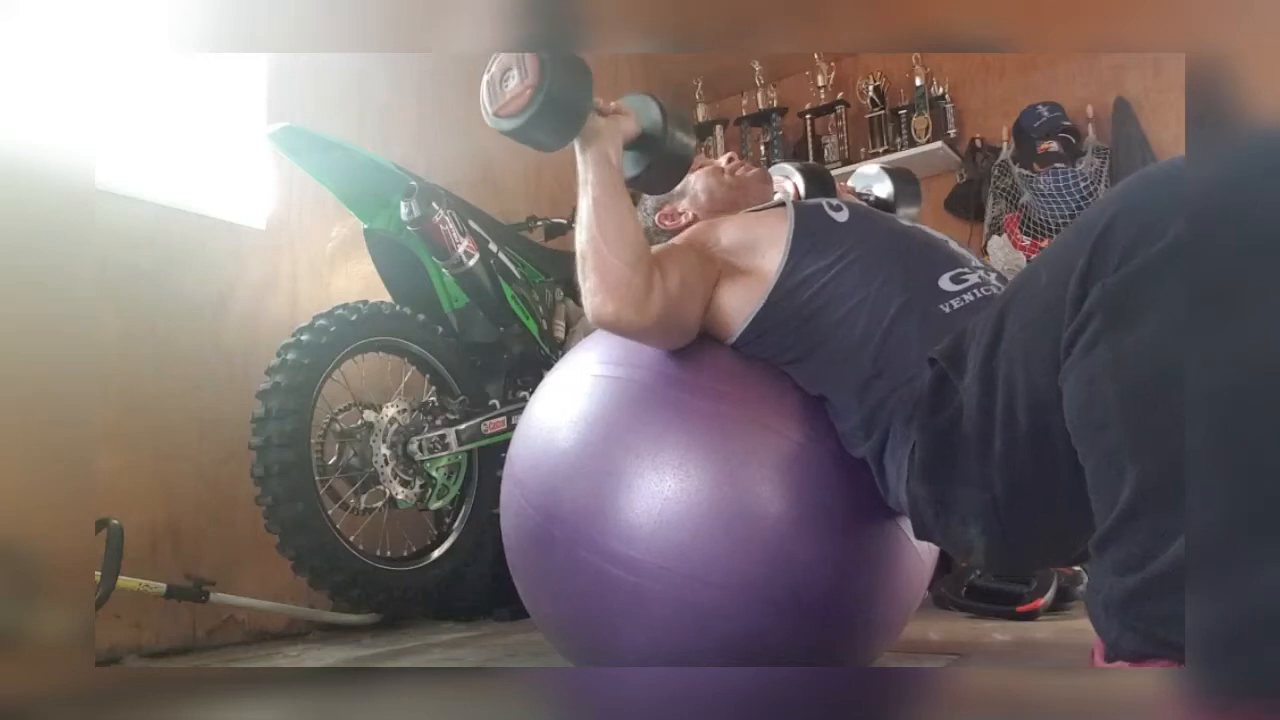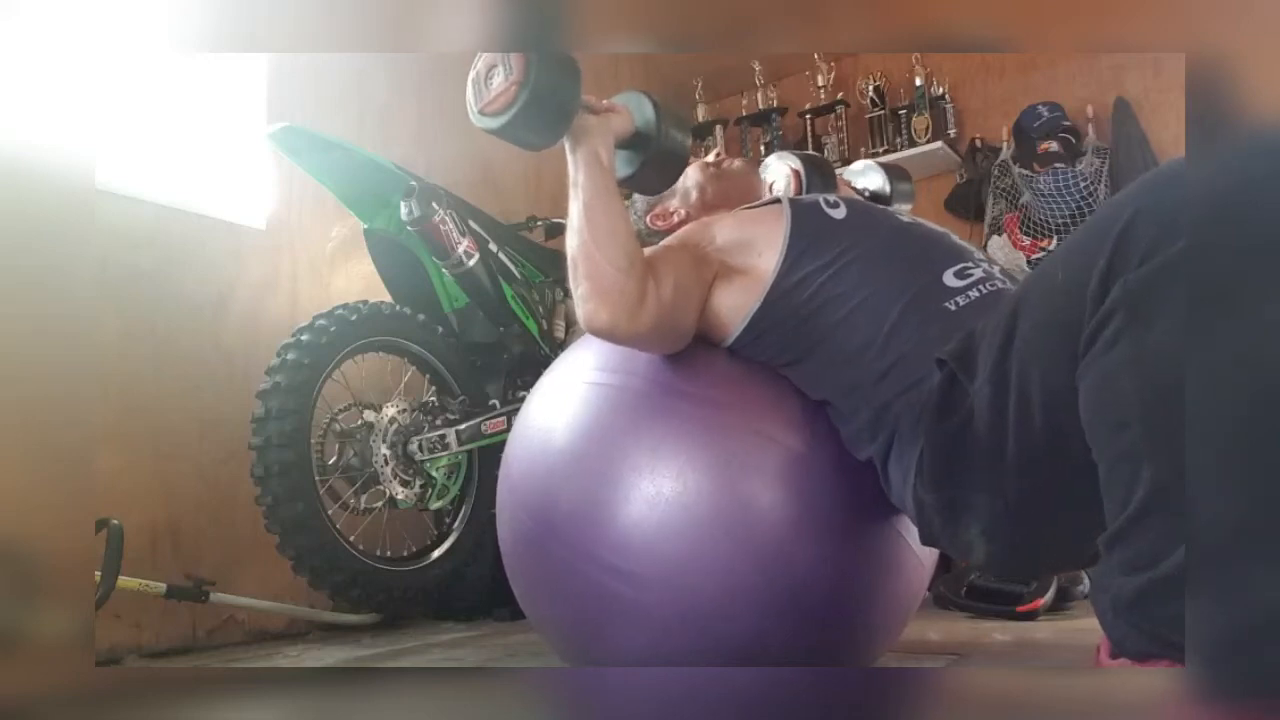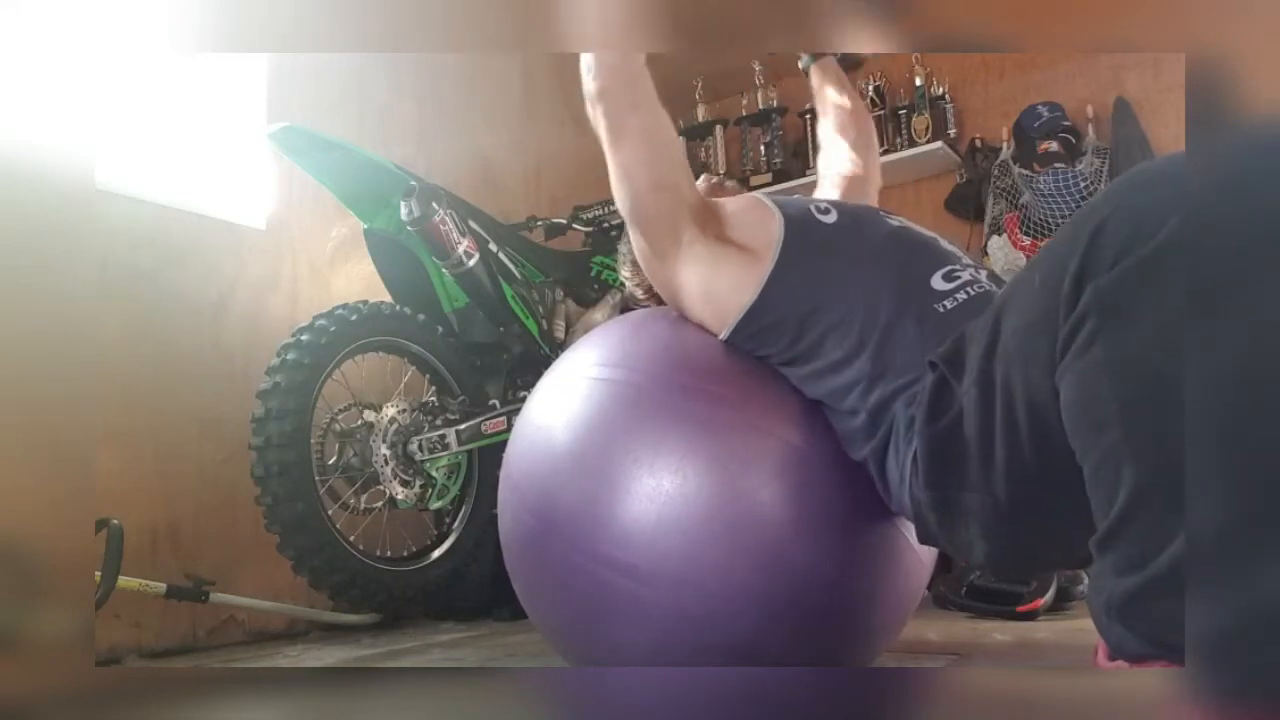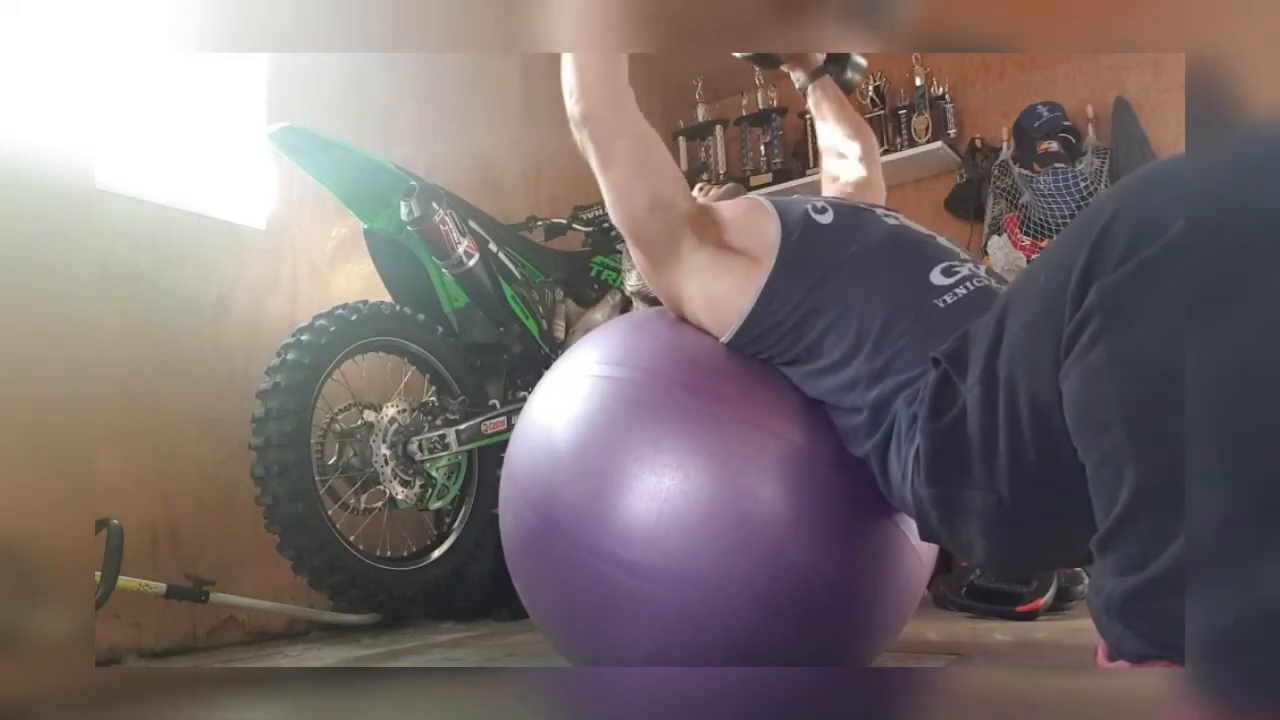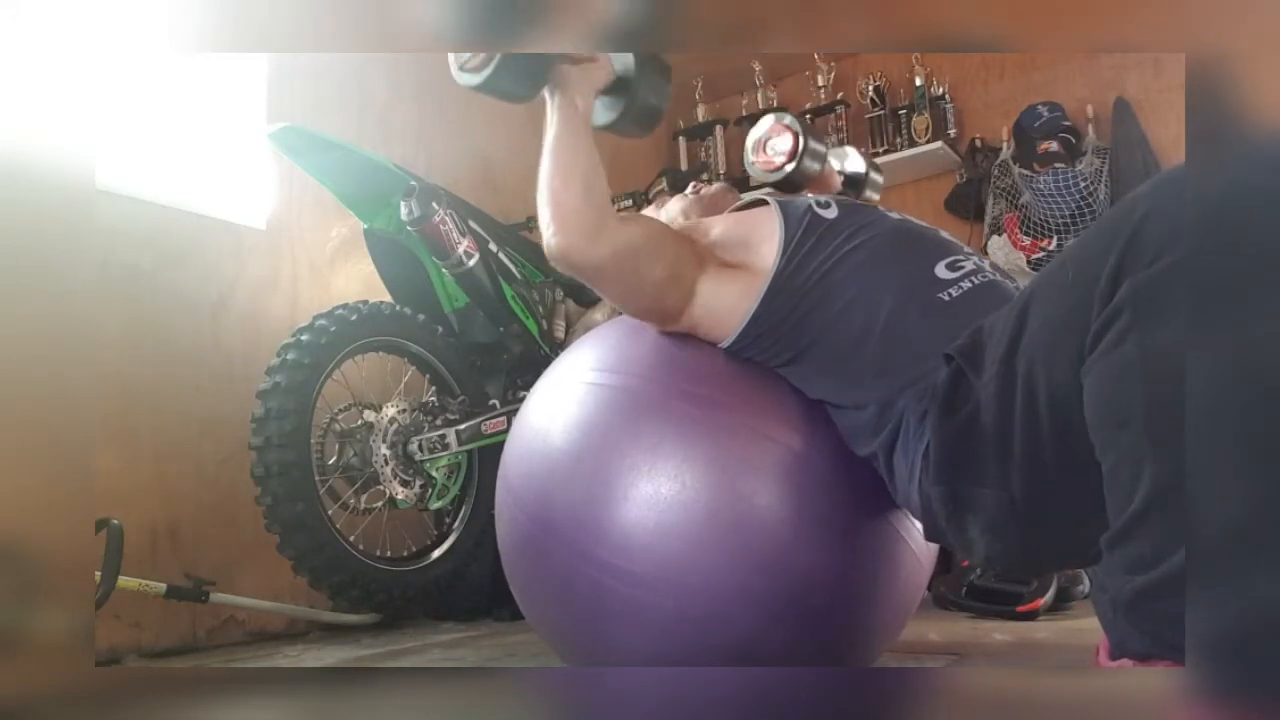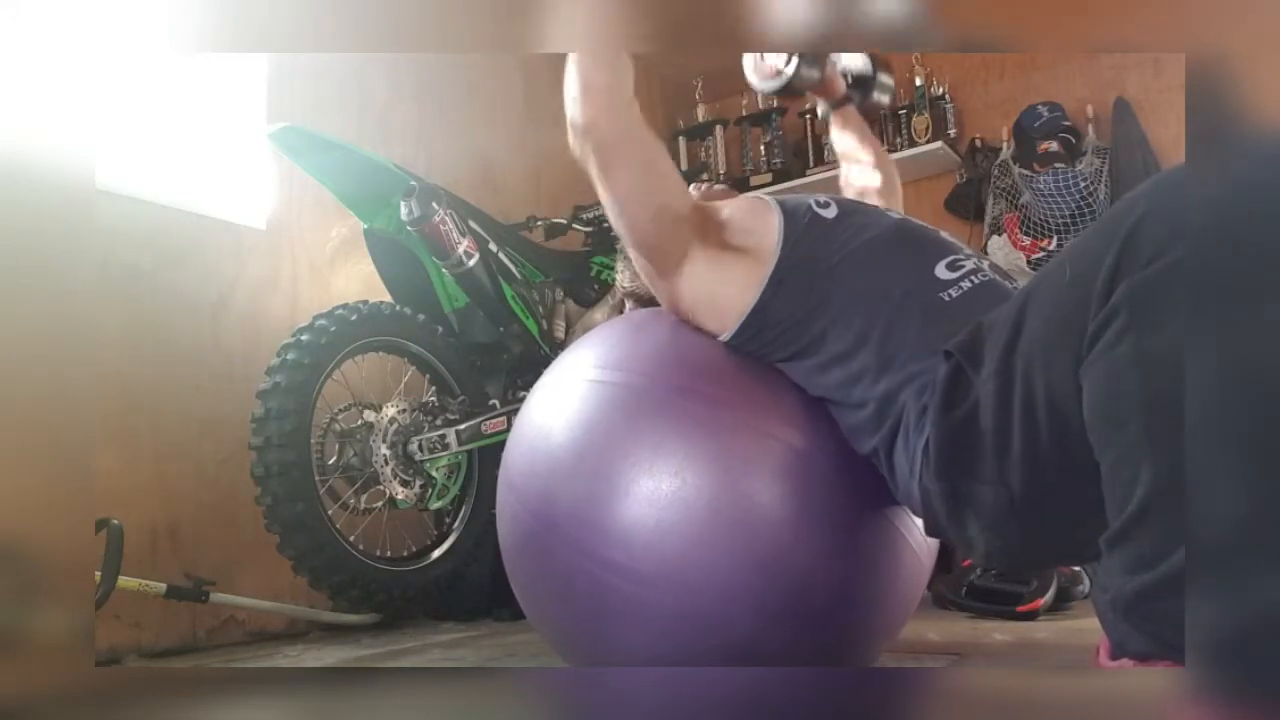
dt=0.7s
person 1, frame 1
left shoulder: (803, 235)
right shoulder: (707, 251)
right elbow: (621, 300)
left wrist: (855, 212)
right wrist: (598, 148)
right hip: (967, 431)
right knee: (1158, 214)
person 1, frame 2
left shoulder: (789, 238)
right shoulder: (698, 251)
right elbow: (614, 308)
left wrist: (851, 209)
right wrist: (590, 147)
right hip: (972, 421)
person 1, frame 3
left shoulder: (808, 222)
right shoulder: (689, 247)
left elbow: (851, 149)
right elbow: (615, 103)
left wrist: (818, 61)
right hip: (962, 435)
right ankle: (1153, 642)
person 1, frame 4
left shoulder: (799, 230)
right shoulder: (687, 252)
left elbow: (856, 156)
right elbow: (598, 116)
left wrist: (810, 73)
right hip: (963, 428)
right knee: (1162, 207)
person 1, frame 5
left shoulder: (782, 232)
right shoulder: (690, 263)
right elbow: (580, 241)
left wrist: (825, 190)
right wrist: (570, 98)
right hip: (978, 427)
right knee: (1182, 217)
right ankle: (1159, 644)
person 1, frame 6
left shoulder: (779, 241)
right shoulder: (687, 256)
left elbow: (877, 183)
right elbow: (599, 125)
left wrist: (836, 99)
right hip: (972, 422)
right ankle: (1152, 643)
